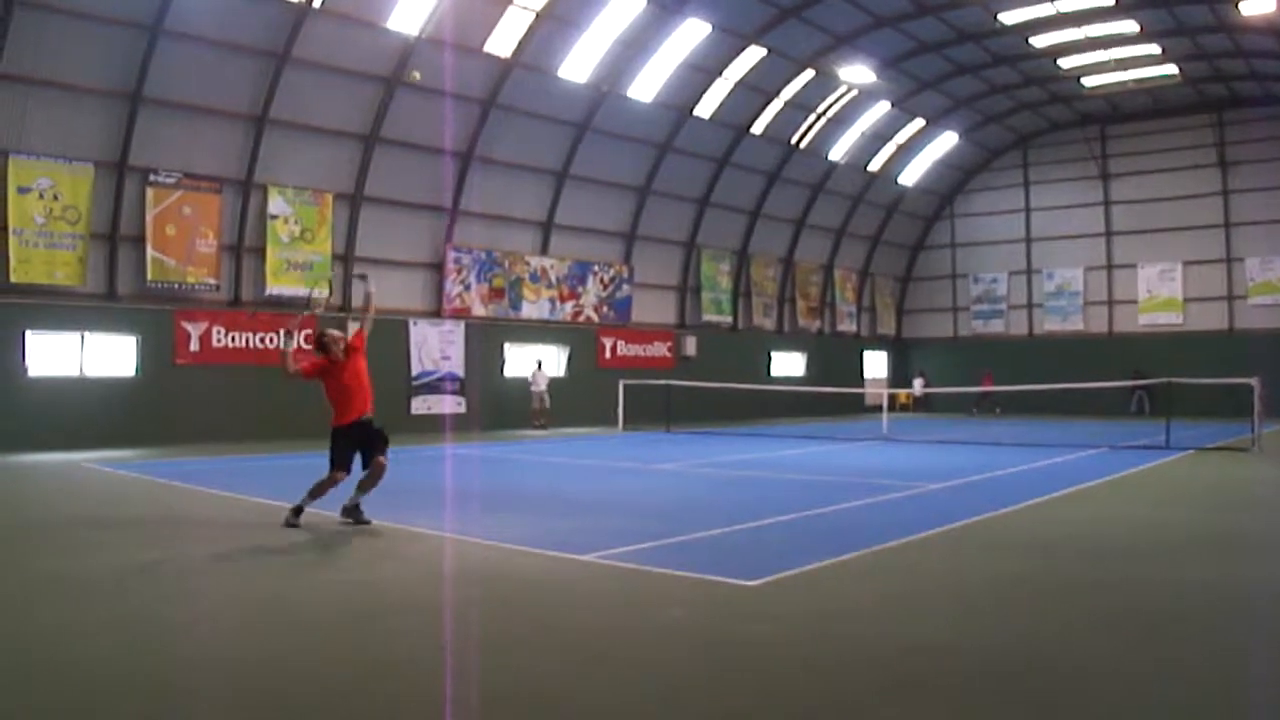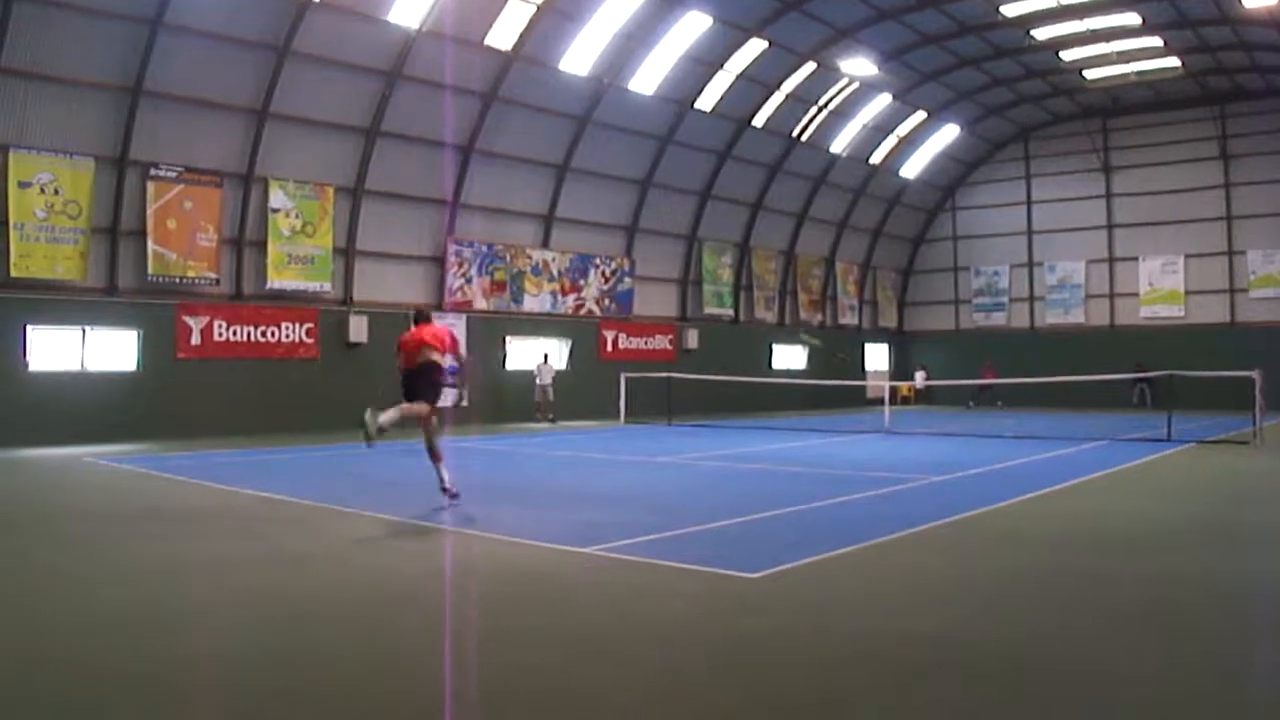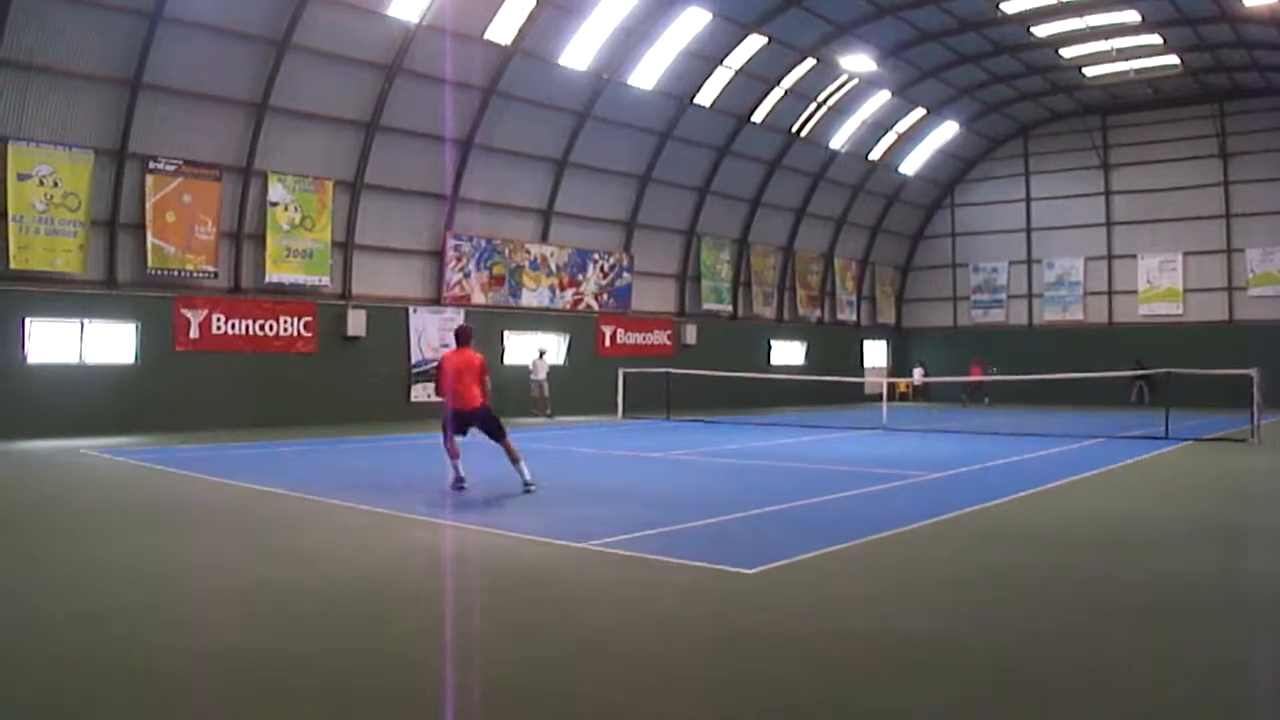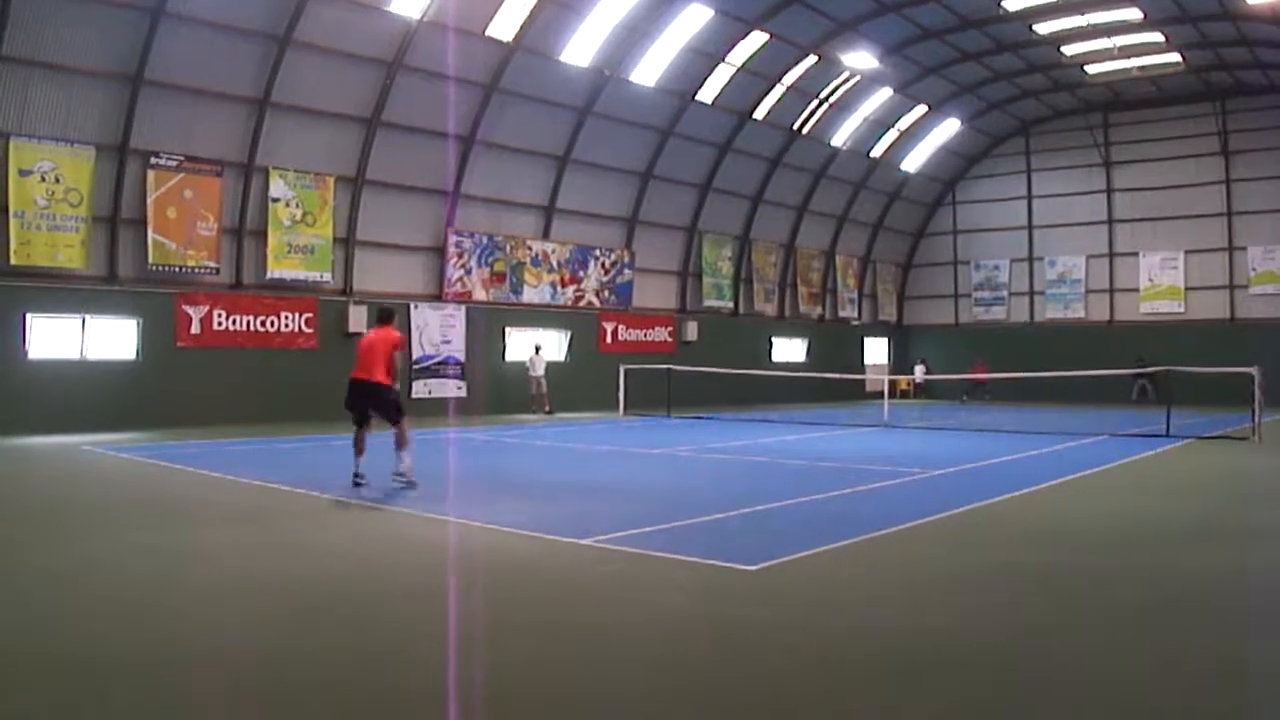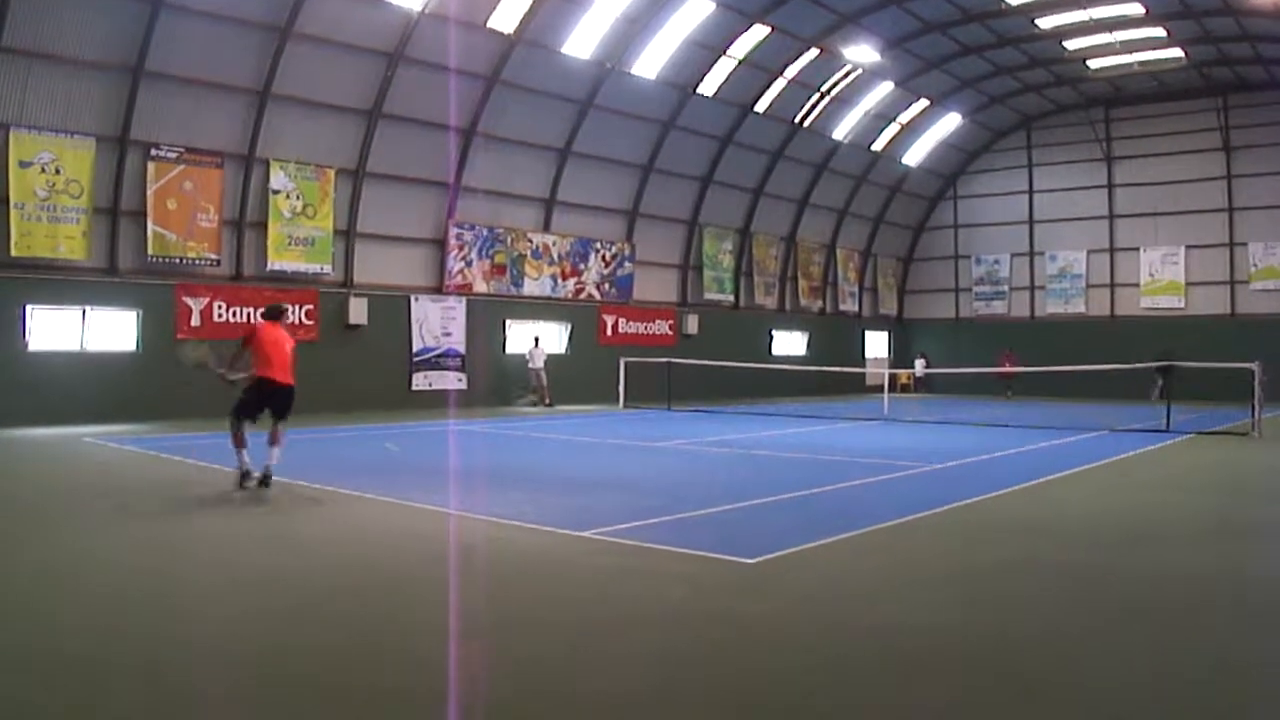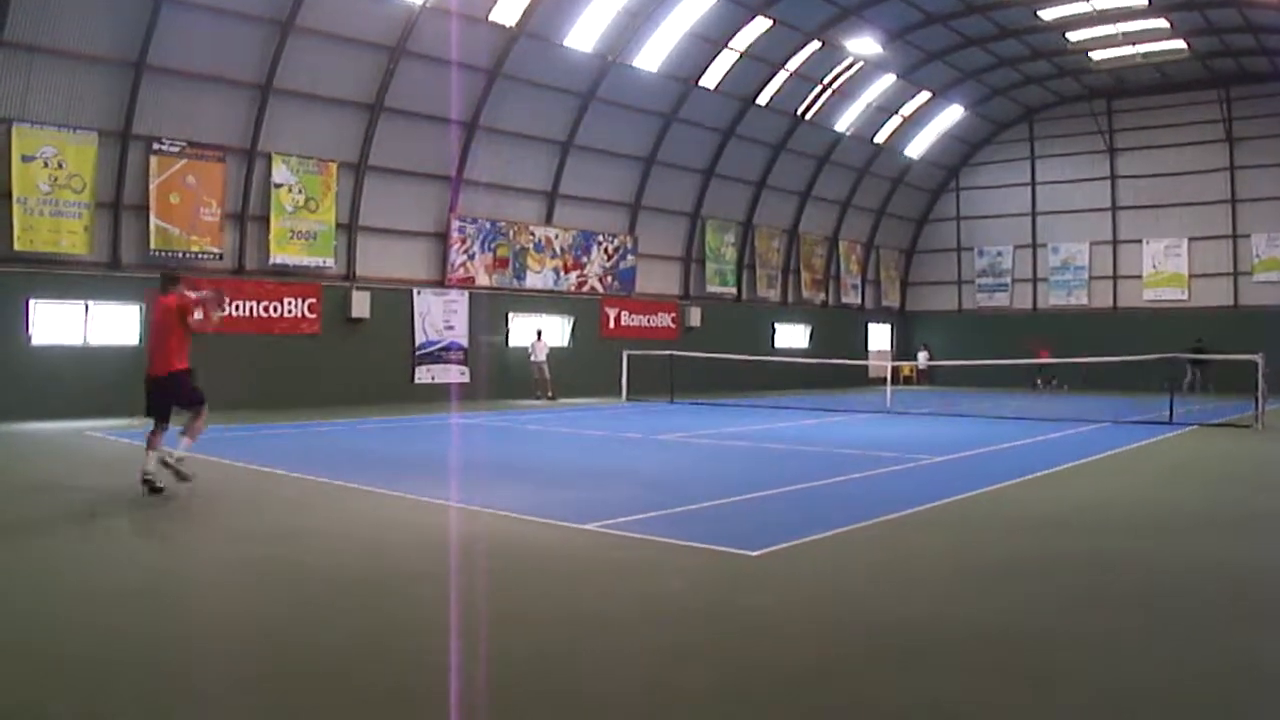
dt=0.5s
person 1, frame 1
left shoulder: (354, 348)
right shoulder: (322, 365)
left elbow: (367, 316)
right elbow: (291, 370)
left wrist: (369, 293)
right wrist: (289, 343)
left hip: (365, 423)
right hip: (343, 428)
left knee: (380, 464)
right knee: (336, 477)
left ankle: (353, 504)
right ankle: (299, 507)
person 1, frame 2
left shoulder: (406, 338)
right shoulder: (445, 331)
left elbow: (402, 366)
right elbow: (462, 360)
right wrist: (462, 380)
left hip: (414, 375)
right hip: (431, 370)
left knee: (431, 430)
right knee: (422, 409)
left ankle: (445, 483)
right ankle: (379, 422)
person 1, frame 3
left shoulder: (444, 360)
right shoulder: (478, 359)
left elbow: (439, 390)
right elbow: (487, 389)
left hip: (455, 411)
right hip: (477, 410)
left knee: (448, 437)
right knee: (504, 442)
left ankle: (459, 478)
right ankle: (527, 481)
person 1, frame 4
left shoulder: (366, 337)
right shoulder: (396, 337)
right elbow: (395, 365)
right wrist: (394, 384)
left hip: (356, 385)
right hip: (378, 386)
left knee: (362, 428)
right knee: (401, 424)
left ankle: (358, 473)
right ankle: (401, 471)
person 1, frame 5
left shoulder: (256, 328)
right shoulder: (288, 338)
left elbow: (239, 354)
left hip: (264, 383)
right hip: (287, 387)
left knee: (237, 420)
right knee: (277, 424)
left ankle: (245, 469)
right ankle: (269, 470)
person 1, frame 6
left shoulder: (157, 303)
right shoulder: (181, 302)
right elbow: (196, 328)
right wrist: (210, 314)
left hip: (155, 374)
right hip: (176, 372)
left knee: (160, 426)
right knee: (200, 412)
left ankle: (150, 473)
right ankle: (175, 456)
